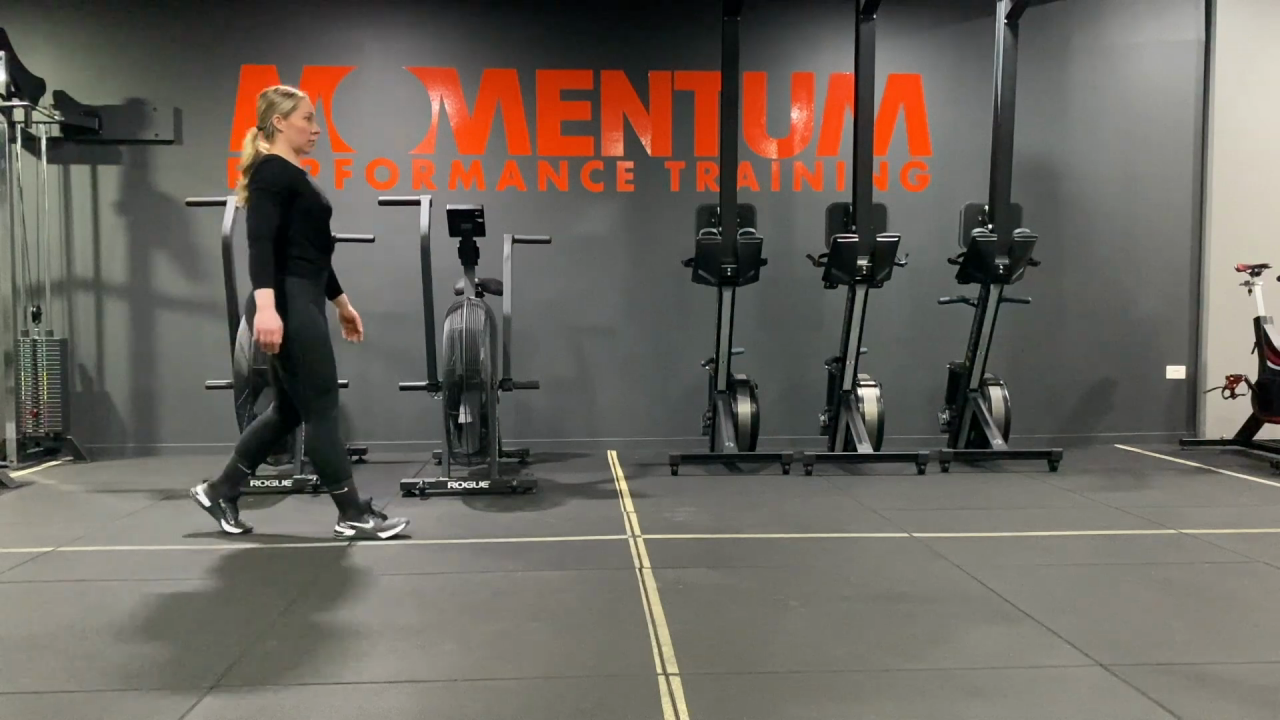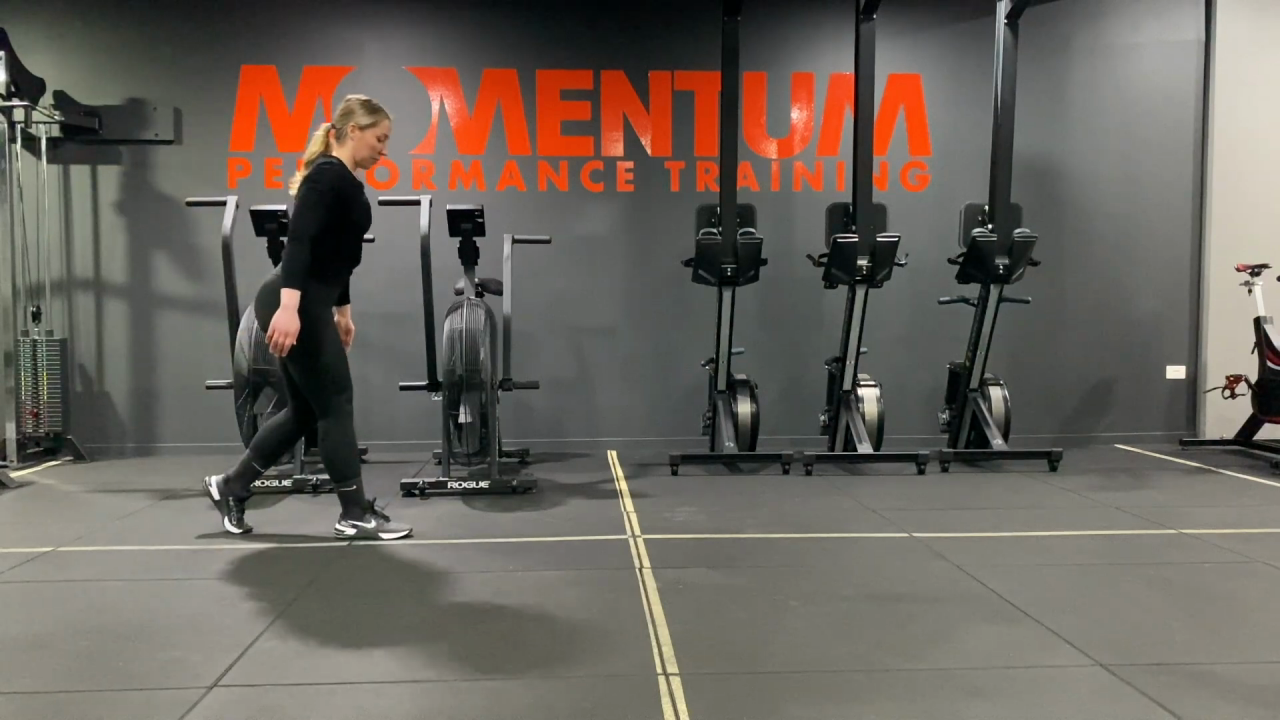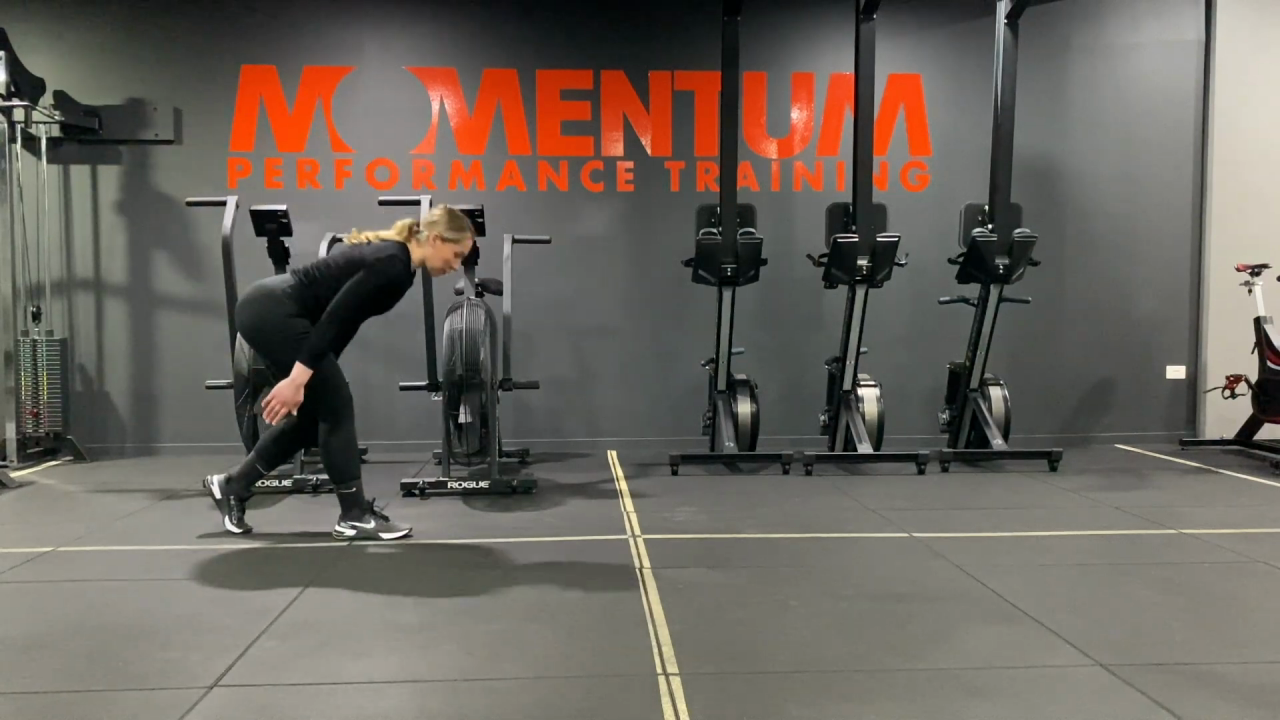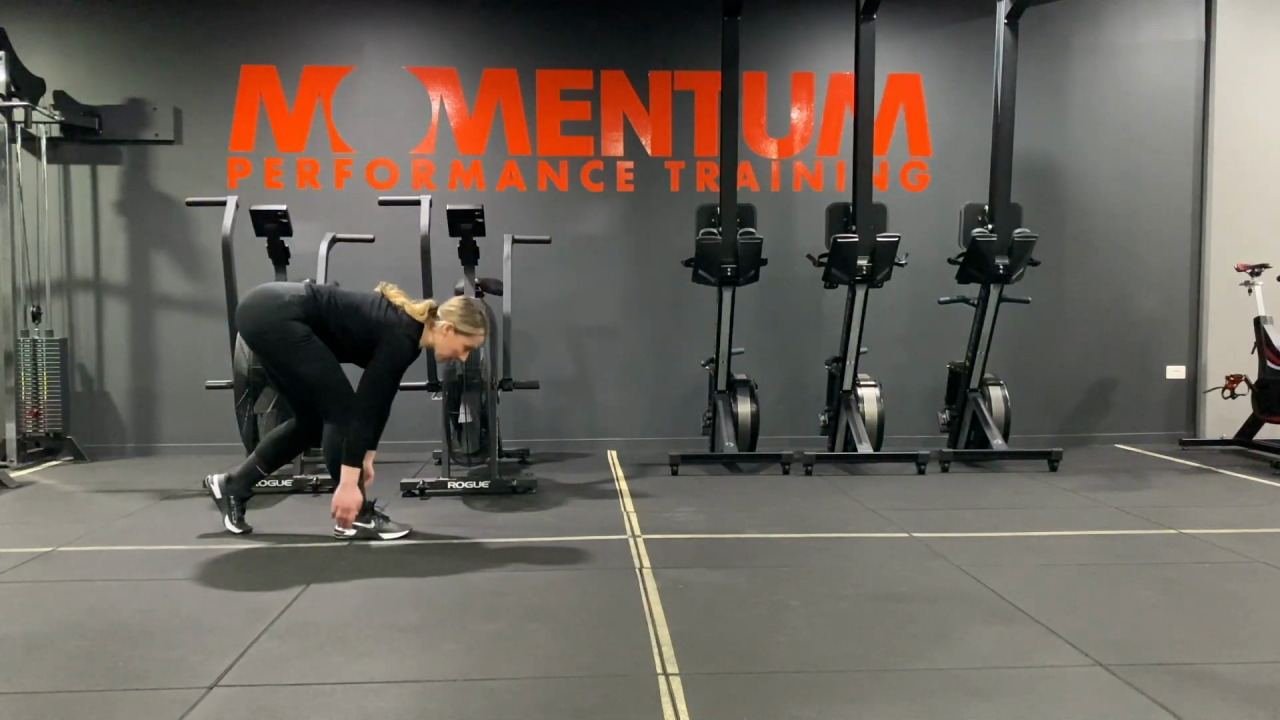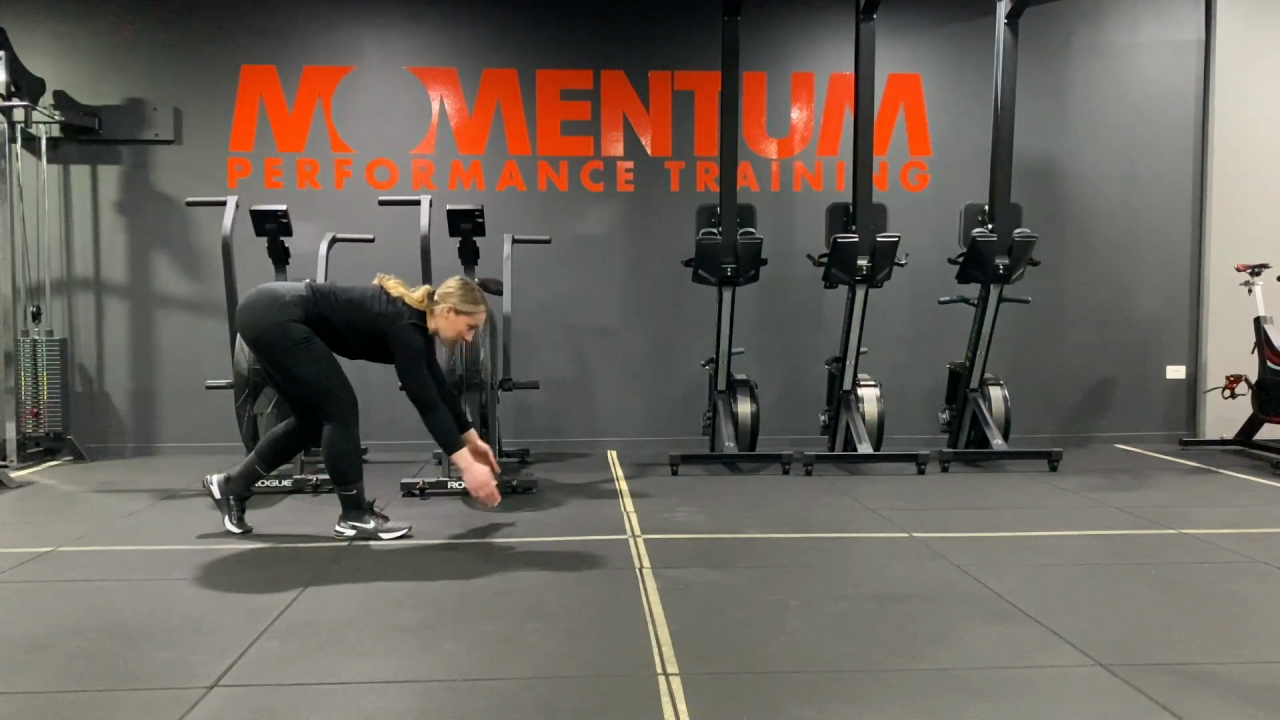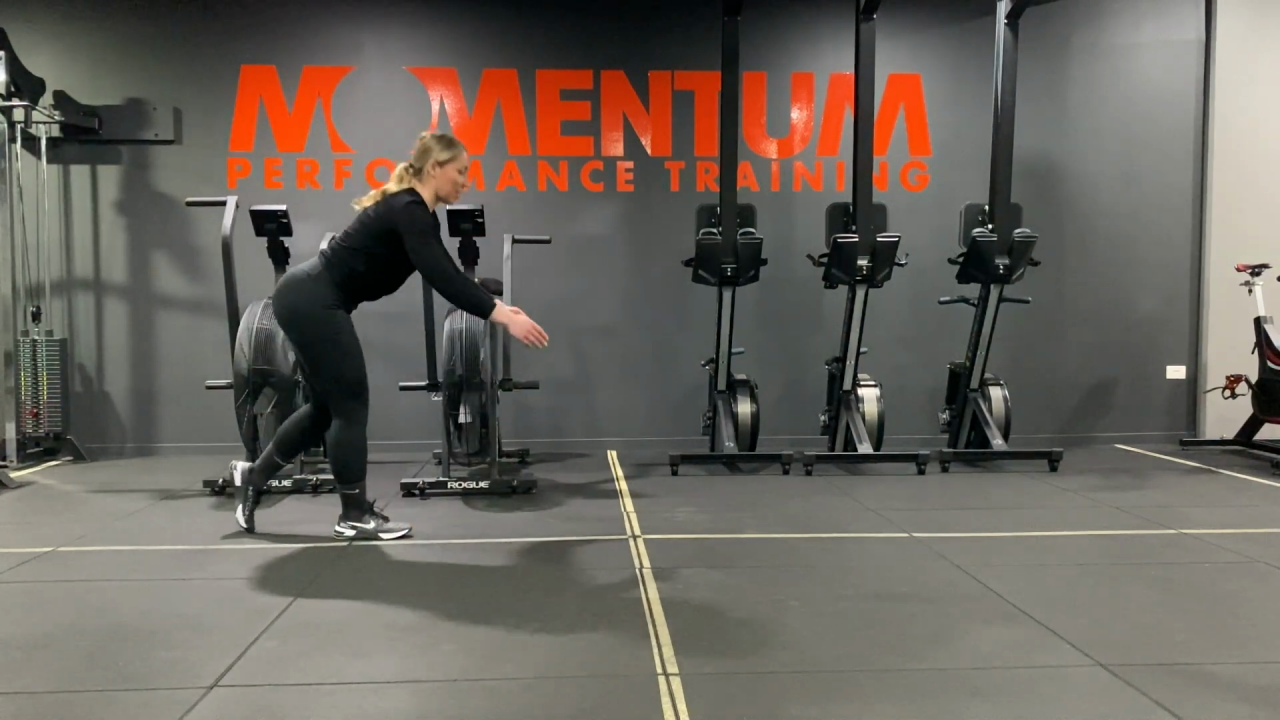
dt=0.5s
person 1, frame 1
left shoulder: (292, 174)
right shoulder: (271, 172)
right elbow: (260, 243)
left wrist: (340, 301)
right wrist: (266, 306)
left hip: (300, 302)
right hip: (286, 304)
left knee: (289, 408)
right knee: (320, 408)
left ankle: (220, 490)
right ankle: (353, 515)
person 1, frame 2
left shoulder: (344, 180)
right shoulder: (327, 175)
right elbow: (299, 242)
left wrist: (342, 311)
right wrist: (289, 307)
left hip: (310, 303)
right hip: (296, 303)
left knee: (306, 409)
right knee: (334, 403)
left ankle: (231, 486)
right ankle: (355, 514)
person 1, frame 3
left shoulder: (394, 260)
right shoulder: (391, 267)
left elbow: (343, 319)
right elbow: (332, 320)
left wrist: (312, 373)
right wrist: (298, 378)
left hip: (265, 310)
right hip: (272, 313)
left knee: (308, 415)
right knee: (333, 404)
left ankle: (232, 487)
right ankle: (355, 516)
person 1, frame 4
left shoulder: (407, 329)
right shoulder: (401, 338)
left elbow: (377, 405)
right elbow: (364, 409)
left wrist: (366, 458)
right wrist: (349, 482)
left hip: (266, 314)
right hip: (275, 317)
left knee: (312, 418)
right knee: (337, 408)
left ankle: (232, 486)
right ankle: (357, 517)
person 1, frame 5
left shoulder: (411, 322)
right shoulder: (404, 328)
left elbow: (437, 389)
right elbow: (426, 403)
left wrist: (472, 439)
right wrist: (465, 464)
left hip: (267, 317)
right hip: (274, 320)
left knee: (311, 418)
right knee: (340, 410)
left ankle: (232, 485)
right ankle: (355, 516)
person 1, frame 6
left shoulder: (410, 209)
right shoulder: (409, 211)
left elbow: (447, 273)
right elbow: (442, 278)
left wrist: (499, 307)
right wrist: (503, 316)
left hip: (307, 300)
right hip: (312, 303)
left knee: (330, 405)
right knee: (350, 405)
left ankle: (254, 475)
right ankle: (355, 517)
